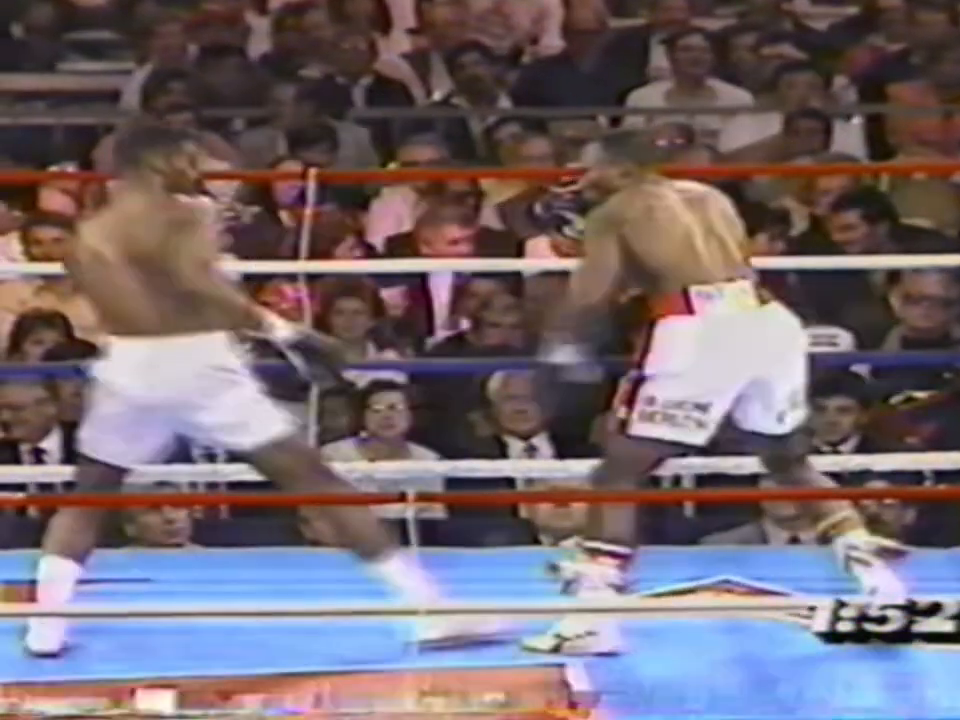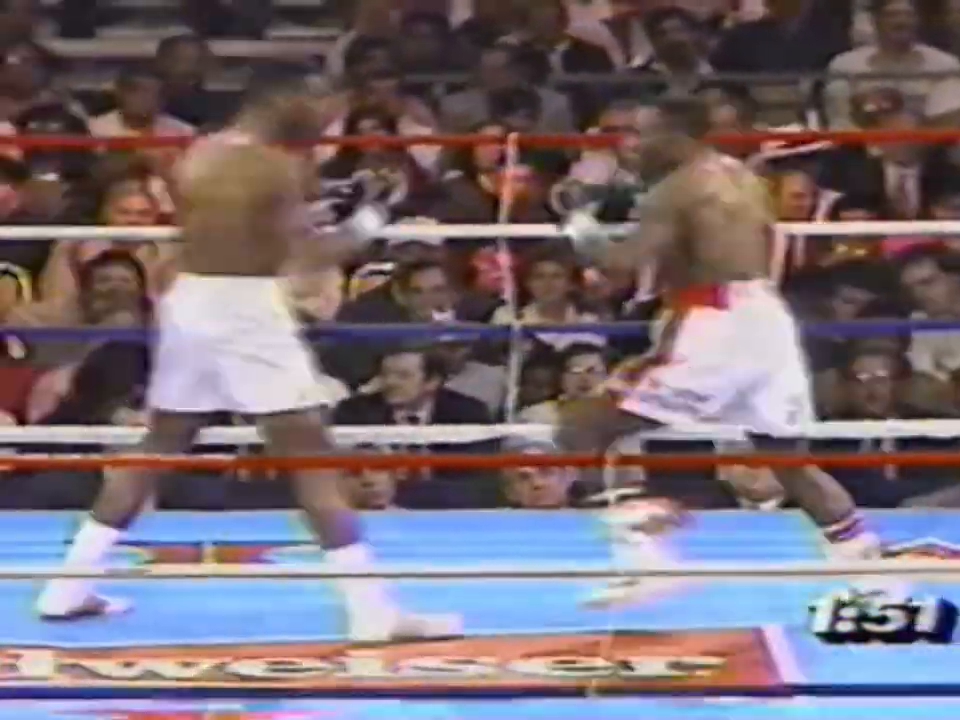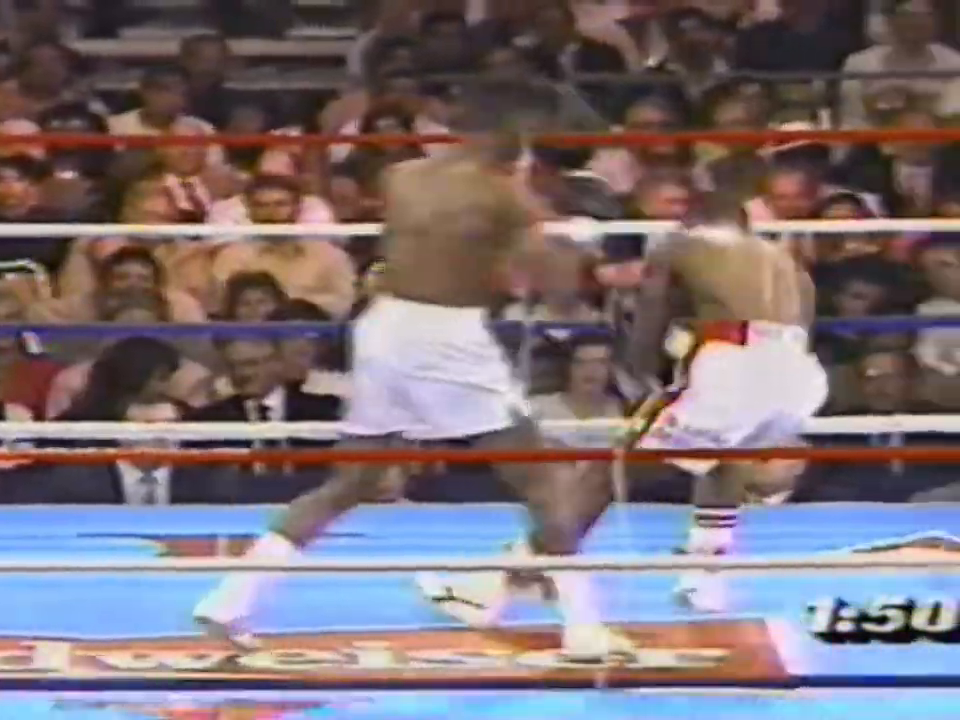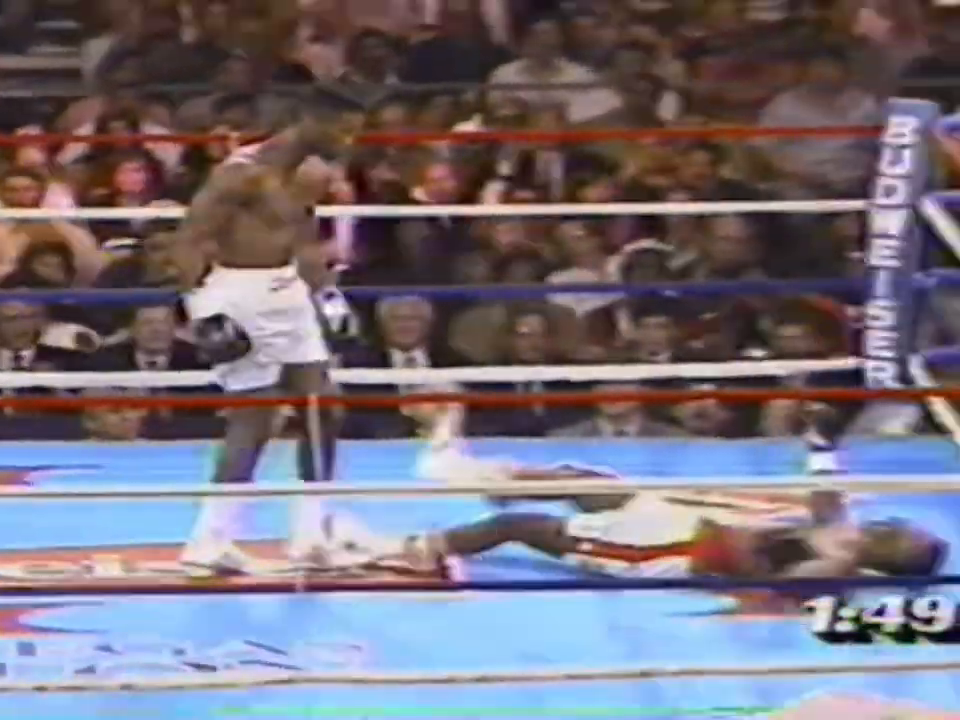
dt=1s
person 1, frame 1
left shoulder: (84, 237)
right shoulder: (189, 213)
right elbow: (198, 283)
right wrist: (281, 330)
left hip: (126, 371)
right hip: (203, 367)
left knee: (86, 498)
right knee: (322, 488)
left ankle: (47, 623)
right ankle: (433, 611)
person 1, frame 2
left shoulder: (197, 156)
right shoulder: (275, 164)
right elbow: (309, 252)
right wrist: (362, 227)
left hip: (188, 306)
right hip: (248, 313)
left knee: (156, 454)
right knee: (313, 464)
left ankle: (67, 586)
right ankle: (373, 613)
person 1, frame 3
left shoulder: (402, 178)
right shoulder: (505, 195)
right elbow: (544, 276)
left hip: (385, 330)
right hip: (451, 341)
left knee: (344, 485)
right knee: (539, 483)
left ankle: (229, 602)
right ankle: (584, 628)
person 1, frame 4
left shoulder: (299, 174)
right shoulder: (244, 172)
right elbow: (188, 239)
right wrist: (204, 310)
left hip: (283, 293)
right hip: (244, 296)
left knee: (321, 413)
right knee: (252, 423)
left ankle: (310, 536)
right ankle: (208, 543)
person 2, frame 1
left shoulder: (615, 214)
right shoulder: (709, 197)
left elbow: (589, 296)
left wrist: (560, 352)
left hip: (693, 335)
right hip: (759, 319)
left knee: (618, 474)
right knee: (790, 465)
left ankle: (591, 618)
right ankle: (873, 569)
person 2, frame 2
left shoulder: (673, 193)
right shoulder: (737, 176)
left elbow: (629, 261)
left wrist: (583, 231)
left hip: (714, 330)
right hip: (765, 321)
left knee: (581, 432)
right knee: (789, 460)
left ankle: (643, 556)
person 2, frame 3
left shoulder: (675, 246)
right shoulder: (785, 261)
left elbow: (646, 340)
left hip: (731, 367)
right hip: (798, 377)
left knee: (609, 468)
right knee: (719, 460)
right ankle: (707, 577)
person 2, frame 4
left shoulder: (832, 561)
right shoulder: (842, 530)
right elbow: (822, 500)
left wrist: (783, 554)
right wrist: (819, 450)
left hip: (684, 552)
right hip: (693, 521)
left knee: (525, 526)
right knee: (573, 483)
left ankle: (415, 551)
right ankle: (462, 467)
